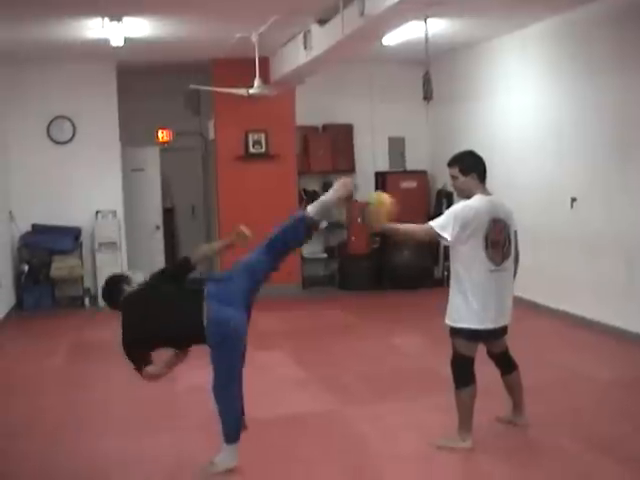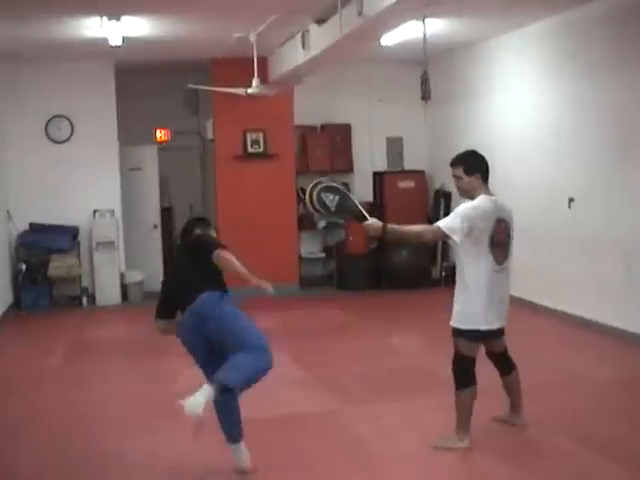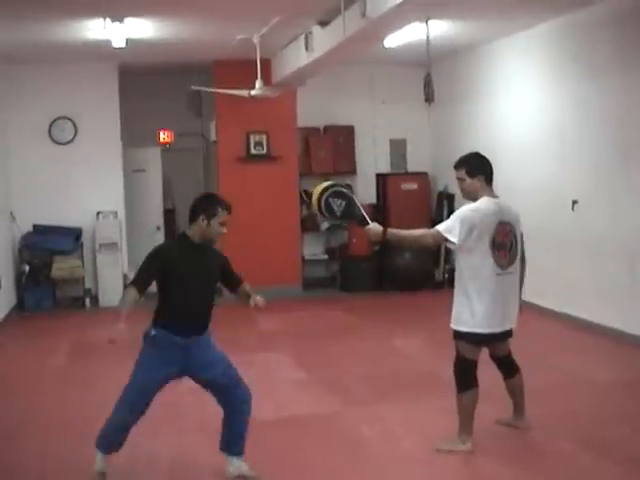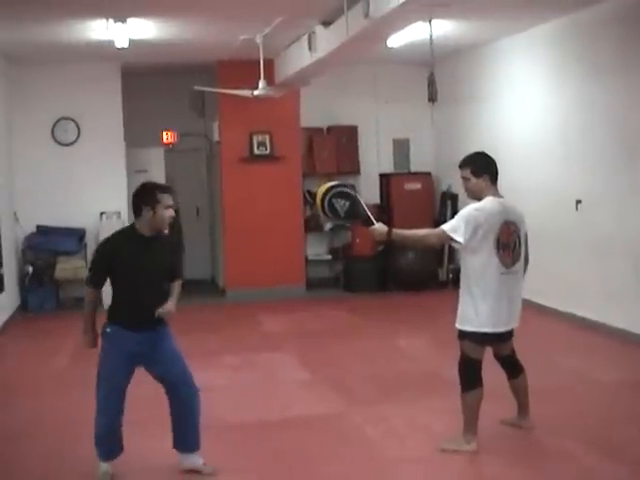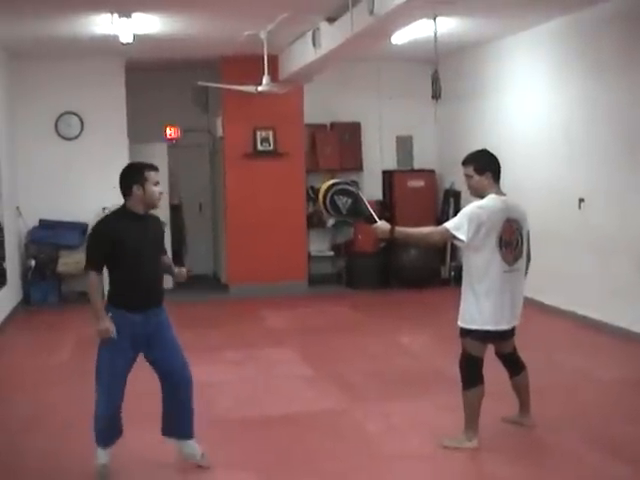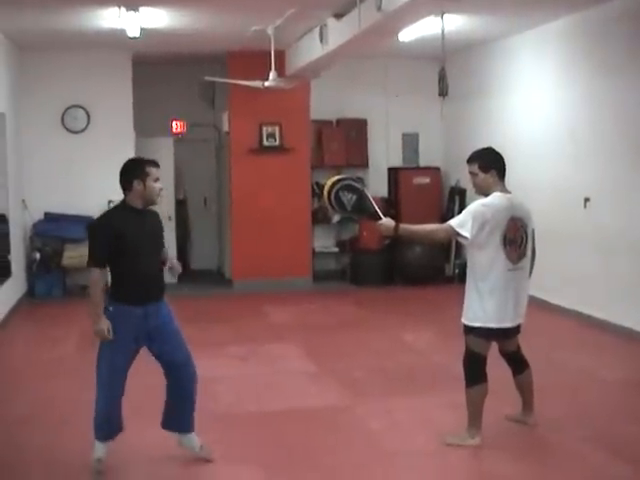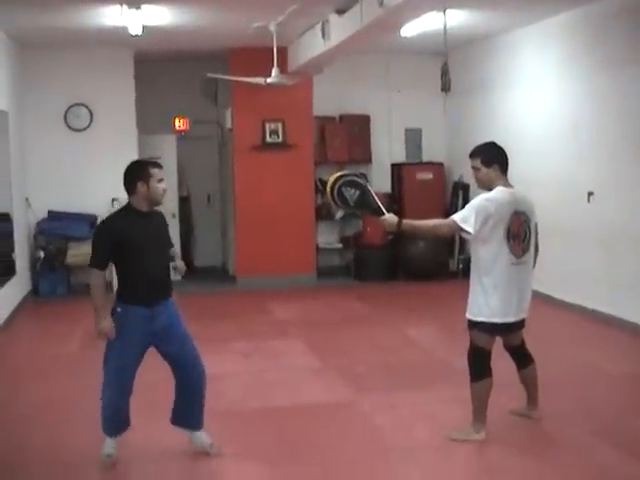
dt=0.4s
person 1, frame 1
left shoulder: (466, 210)
right shoulder: (504, 210)
left elbow: (423, 233)
right elbow: (514, 256)
left wrist: (382, 225)
left hip: (471, 306)
right hip: (496, 303)
left knee: (462, 366)
right knee: (502, 356)
left ankle: (464, 436)
right ankle: (519, 413)
person 1, frame 2
left shoulder: (472, 211)
right shoulder: (503, 209)
left elbow: (429, 234)
left wrist: (383, 229)
left hip: (475, 306)
right hip: (493, 302)
left knee: (463, 367)
right knee: (500, 356)
left ankle: (461, 436)
right ankle: (516, 413)
person 1, frame 3
left shoulder: (472, 213)
right shoulder: (511, 213)
left elbow: (429, 238)
right elbow: (520, 258)
left wrist: (384, 233)
right wrist: (516, 294)
left hip: (476, 309)
right hip: (503, 306)
left knee: (465, 369)
right knee: (504, 359)
left ankle: (464, 438)
right ankle: (520, 416)
person 1, frame 4
left shoulder: (477, 213)
right shoulder: (515, 212)
left elbow: (434, 238)
right elbow: (523, 258)
left wrist: (389, 233)
left hip: (481, 308)
right hip: (505, 305)
left knee: (469, 369)
right knee: (508, 358)
left ankle: (468, 438)
right ankle: (524, 416)
person 1, frame 5
left shoulder: (480, 211)
right shoulder: (517, 210)
left elbow: (437, 236)
right elbow: (525, 256)
left wrist: (392, 231)
left hip: (483, 306)
right hip: (507, 303)
left knee: (471, 366)
right knee: (509, 356)
left ankle: (470, 436)
right ankle: (525, 414)
person 1, frame 6
left shoulder: (485, 208)
right shoulder: (522, 208)
left elbow: (441, 233)
right elbow: (530, 254)
left wrist: (396, 228)
left hip: (486, 303)
right hip: (511, 300)
left knee: (474, 364)
right knee: (513, 355)
left ankle: (472, 433)
right ankle: (528, 412)
person 1, frame 7
left shoulder: (488, 203)
right shoulder: (525, 202)
left elbow: (445, 228)
right elbow: (533, 248)
left wrist: (400, 224)
left hip: (491, 298)
right hip: (515, 295)
left knee: (479, 359)
right knee: (517, 349)
left ankle: (478, 428)
right ankle: (533, 406)
person 2, frame 1
left shoulder: (131, 334)
right shoulder: (153, 286)
left elbow: (149, 373)
right elbow: (193, 259)
left wrist: (178, 355)
right wrist: (229, 242)
left hip: (220, 322)
right hip: (223, 295)
left knee: (226, 386)
right knee: (266, 256)
left ankle: (230, 451)
right ankle: (318, 208)
person 2, frame 2
left shoulder: (172, 276)
right shoulder: (199, 242)
left elbow: (162, 325)
right elbow: (219, 254)
right wrist: (254, 281)
left hip: (191, 325)
right hip: (213, 308)
left knee: (221, 389)
right knee: (258, 354)
left ankle: (238, 451)
right ankle: (203, 396)
person 2, frame 3
left shoulder: (216, 257)
right shoulder: (166, 253)
left elbow: (236, 284)
right elbow: (135, 287)
left wrist: (251, 296)
right wrist: (120, 322)
left hip: (199, 344)
right hip: (163, 342)
left knee: (238, 395)
right knee: (132, 403)
right ankle: (103, 455)
person 2, frame 4
left shoulder: (169, 245)
right shoulder: (113, 246)
right elbow: (93, 287)
left wrist: (172, 302)
right wrist: (89, 328)
left hip: (157, 335)
right hip: (120, 336)
left knee: (186, 392)
right knee: (109, 404)
left ankle: (189, 455)
person 2, frame 5
left shoulder: (155, 225)
right shoulder: (108, 227)
right elbow: (93, 272)
left wrist: (175, 270)
right wrist: (100, 316)
left hip: (156, 317)
right hip: (122, 320)
left knee: (179, 380)
right knee: (110, 390)
left ankle: (185, 442)
right ankle: (104, 449)
person 2, frame 6
left shoulder: (153, 219)
right shoulder: (108, 223)
right elbow: (96, 271)
left wrist: (170, 262)
right wrist: (98, 316)
left hip: (158, 310)
right hip: (123, 314)
left knee: (183, 372)
right knee: (110, 383)
left ankle: (185, 434)
right ankle: (102, 443)
person 2, frame 7
left shoulder: (159, 220)
right shoulder: (112, 226)
right elbow: (97, 272)
left wrist: (176, 260)
right wrist: (101, 315)
left hip: (165, 310)
right hip: (131, 314)
left knee: (192, 371)
right knee: (117, 380)
left ankle: (195, 431)
right ankle: (111, 437)
